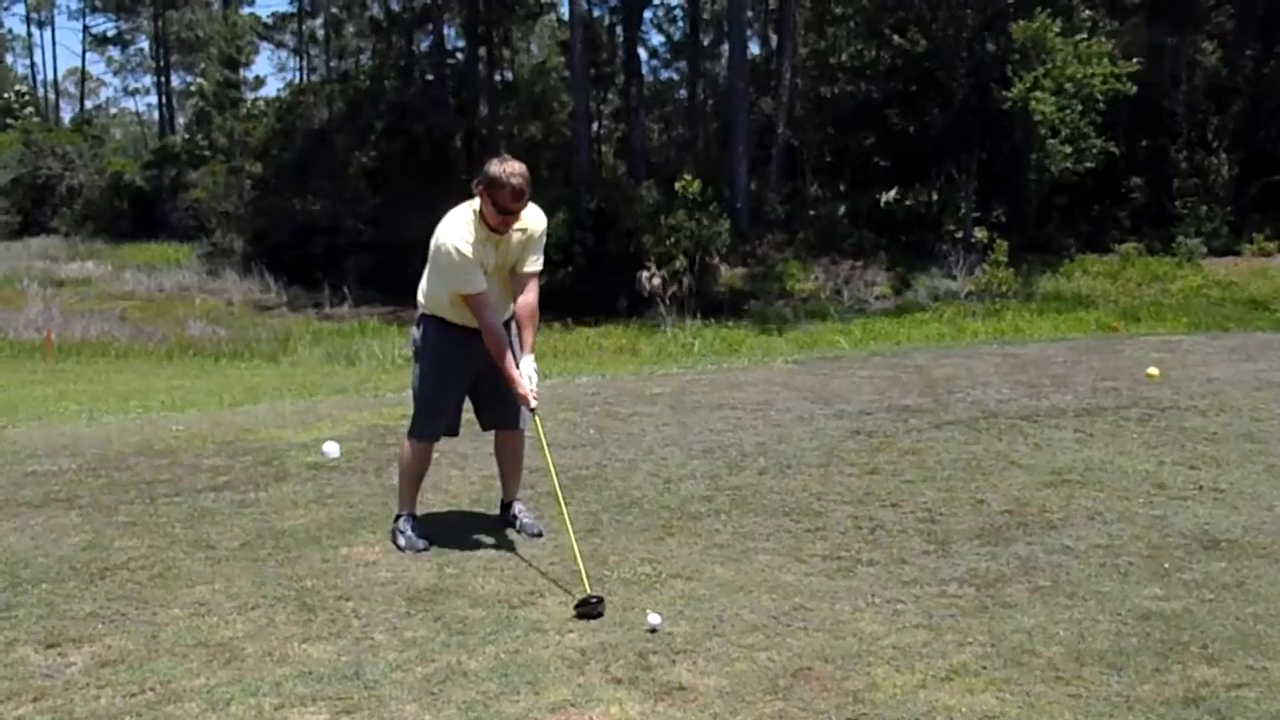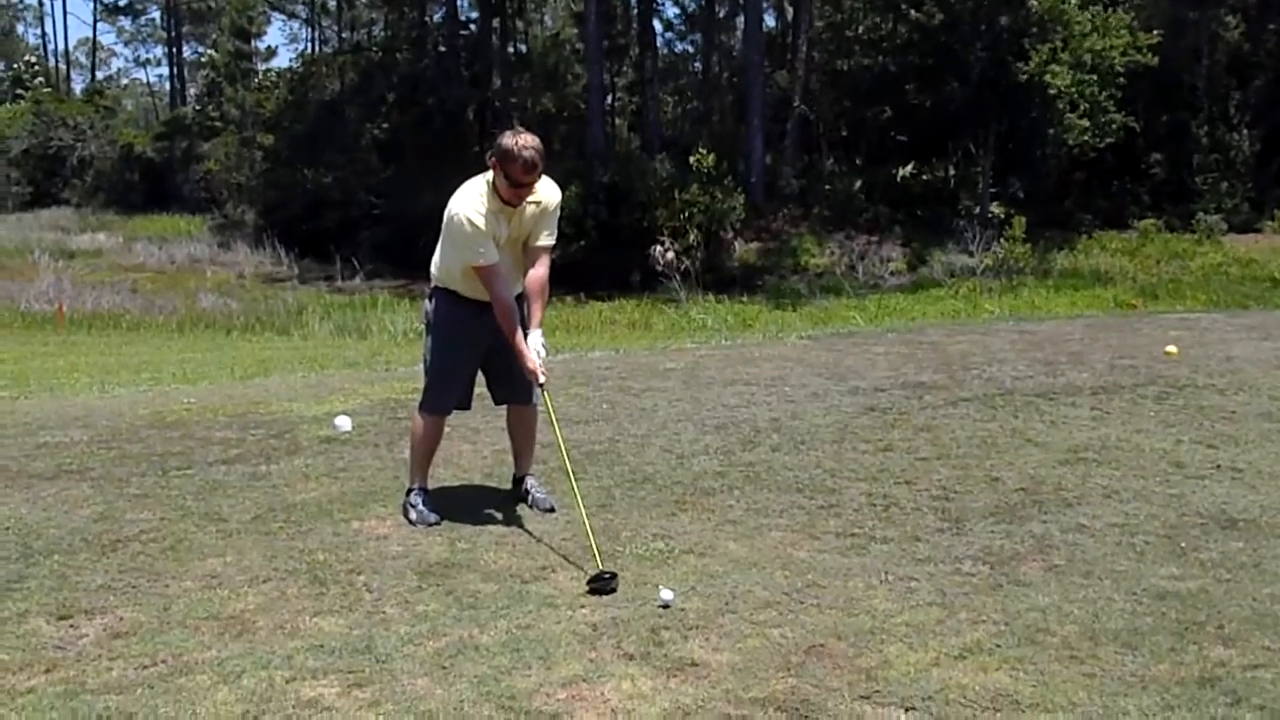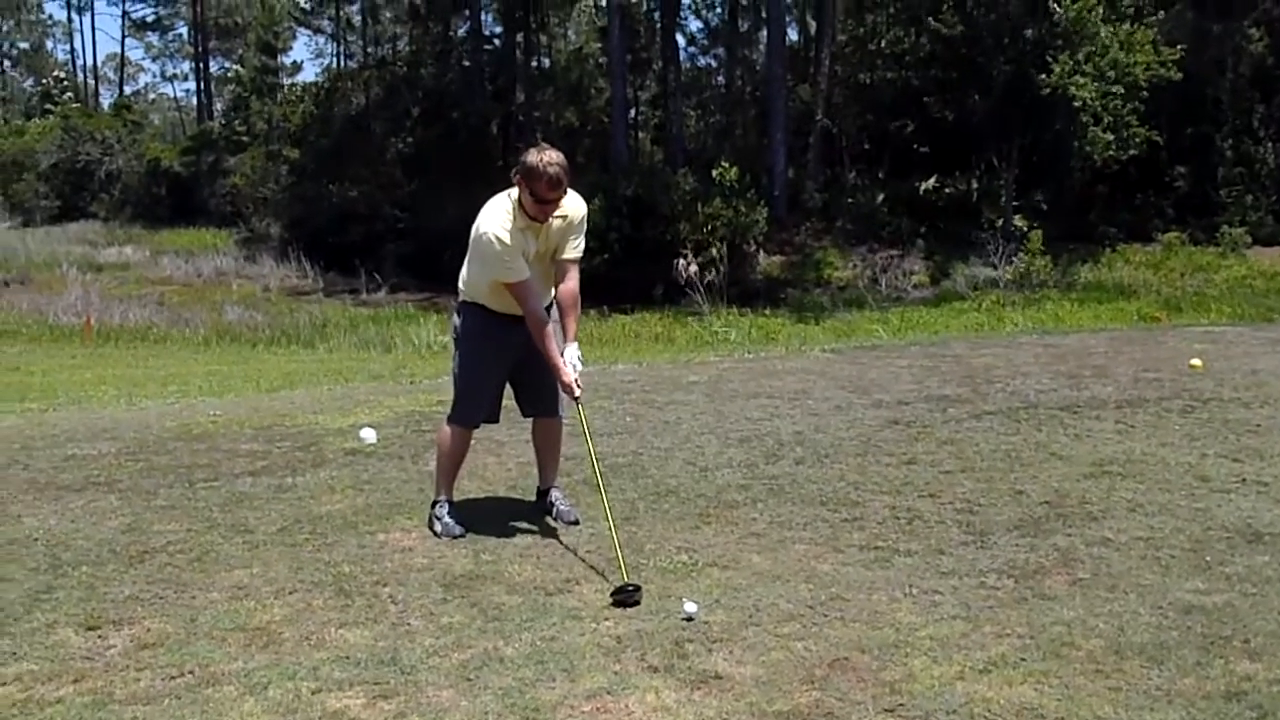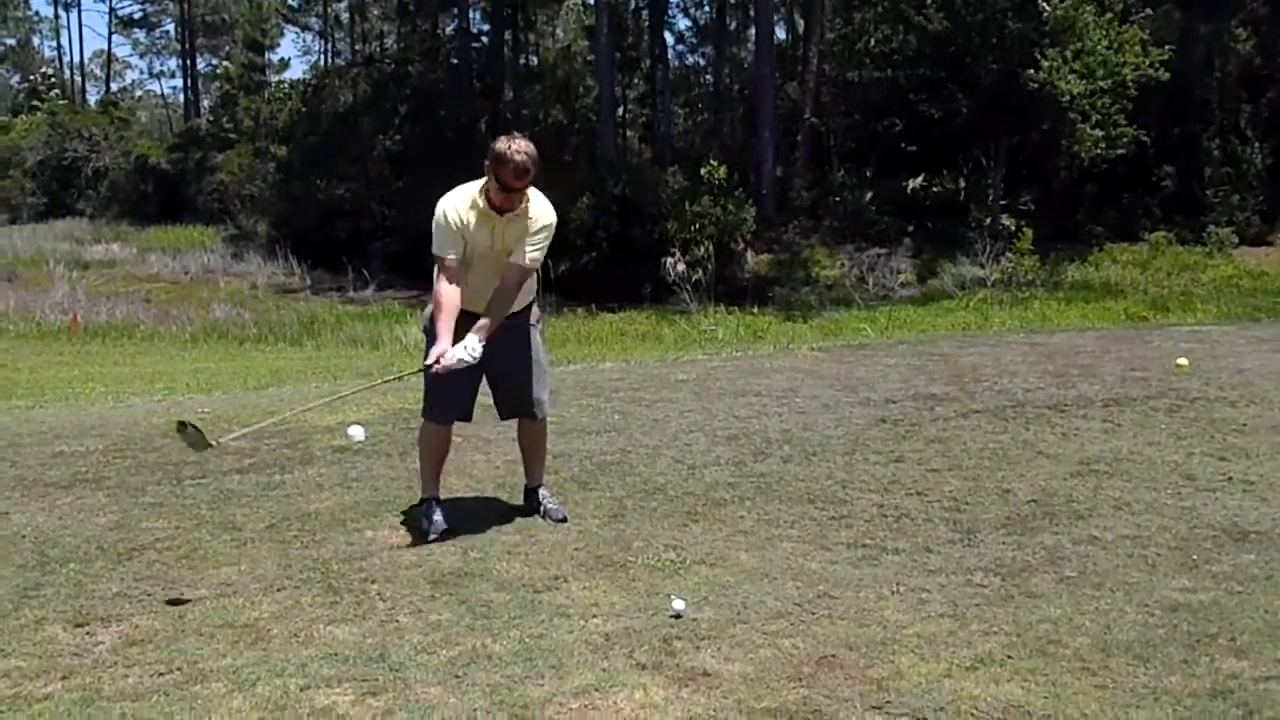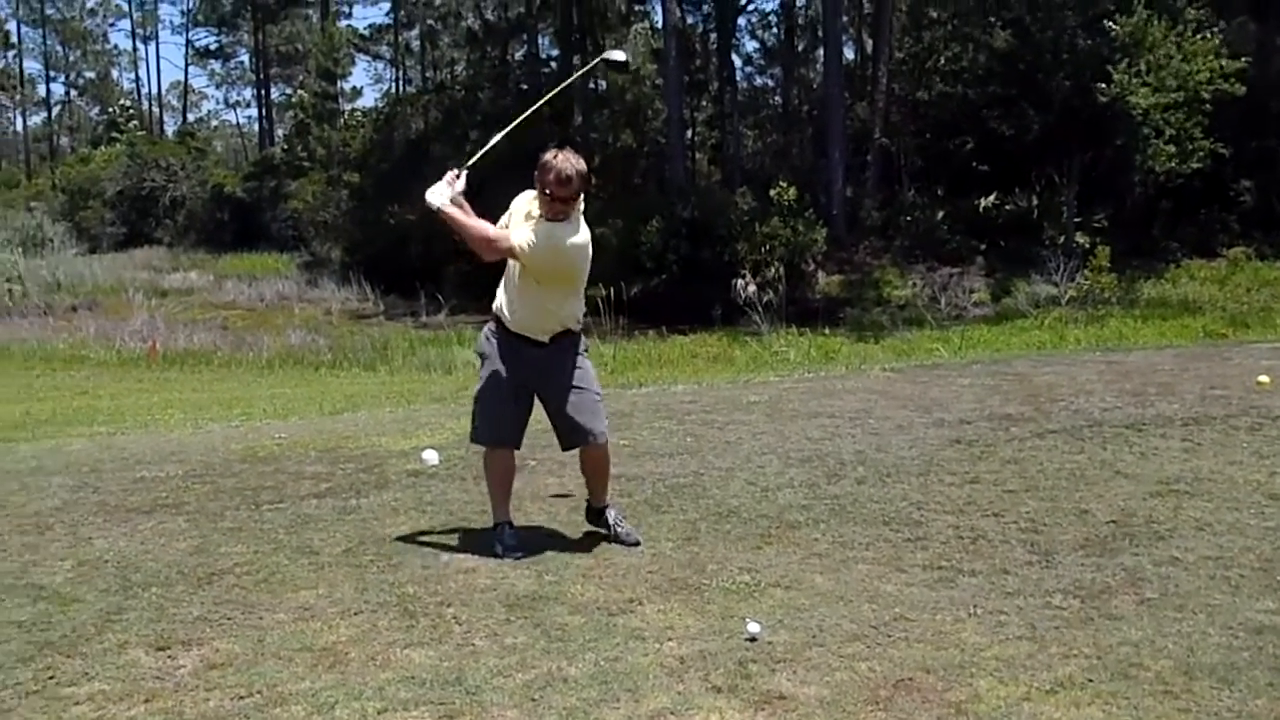
dt=0.5s
person 1, frame 1
left shoulder: (533, 222)
right shoulder: (455, 238)
left elbow: (526, 291)
right elbow: (485, 316)
left wrist: (527, 357)
right wrist: (513, 378)
left hip: (498, 327)
right hip: (445, 329)
left knee: (511, 419)
right knee: (426, 427)
left ankle: (511, 504)
right ankle: (405, 516)
person 1, frame 2
left shoulder: (547, 196)
right shoulder: (467, 209)
left elbow: (537, 266)
right elbow: (496, 289)
left wrist: (535, 332)
right wrist: (521, 352)
left hip: (511, 302)
right hip: (457, 303)
left knee: (523, 393)
right knee: (437, 401)
left ankle: (523, 478)
right ankle: (417, 490)
person 1, frame 3
left shoulder: (573, 209)
right shoulder: (495, 228)
left elbow: (567, 279)
right elbow: (529, 304)
left wrist: (571, 344)
right wrist: (557, 365)
left hip: (535, 315)
right hip: (484, 317)
left knee: (549, 407)
right knee: (465, 413)
left ankle: (548, 490)
right ankle: (442, 502)
person 1, frame 4
left shoulder: (541, 215)
right shoulder: (454, 207)
left elbow: (511, 286)
right elbow: (447, 279)
left wrist: (478, 339)
right wrist: (444, 339)
left hip: (513, 317)
right hip: (457, 315)
left knee: (534, 408)
right knee: (439, 411)
left ankle: (536, 490)
right ankle: (429, 500)
person 1, frame 5
left shoulder: (572, 240)
right shoulder: (524, 202)
left elbow: (494, 245)
right elbow: (491, 248)
left wrist: (443, 207)
right wrist: (456, 201)
left hip: (559, 346)
right hip: (505, 338)
left knee: (593, 435)
right knee: (497, 437)
left ankle: (601, 508)
right ankle: (503, 524)
